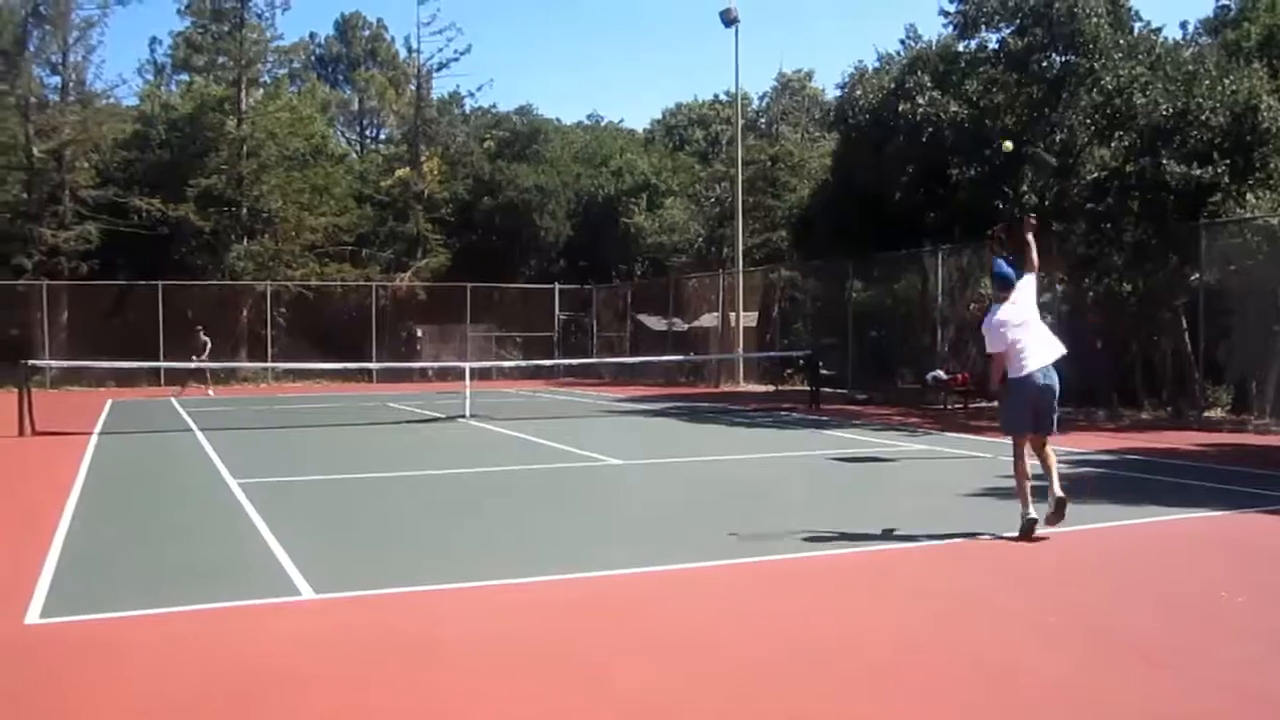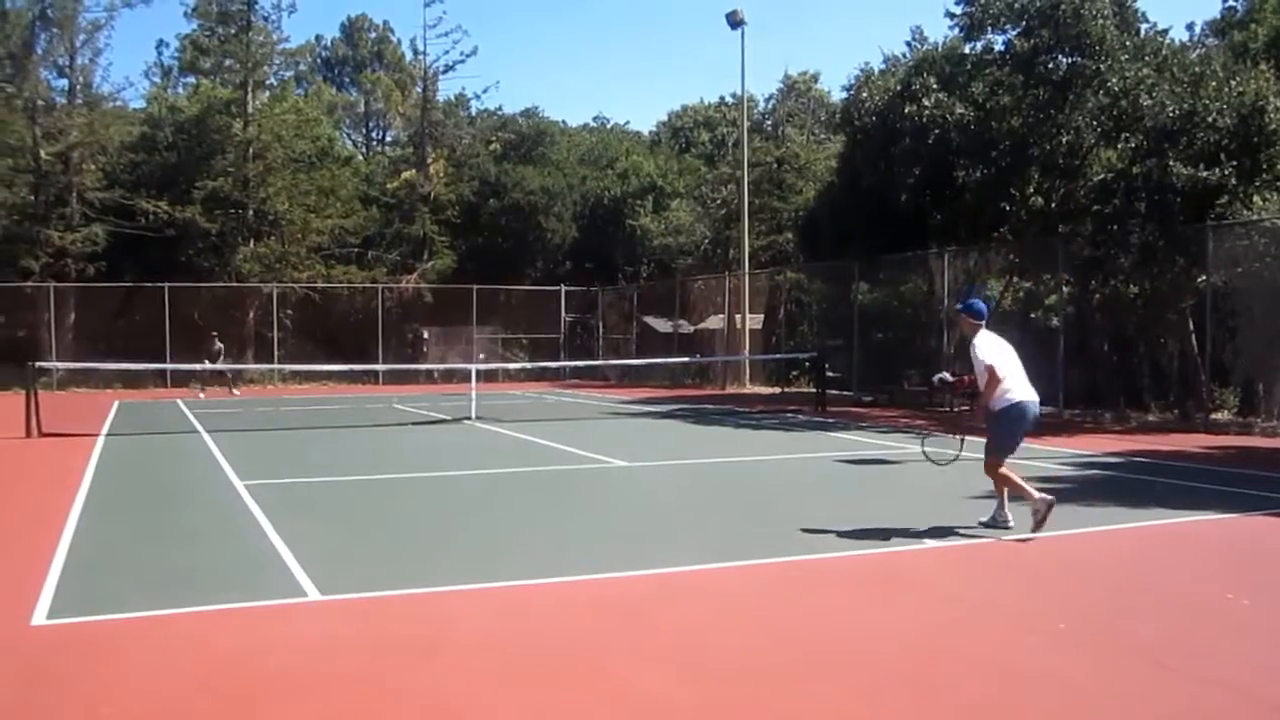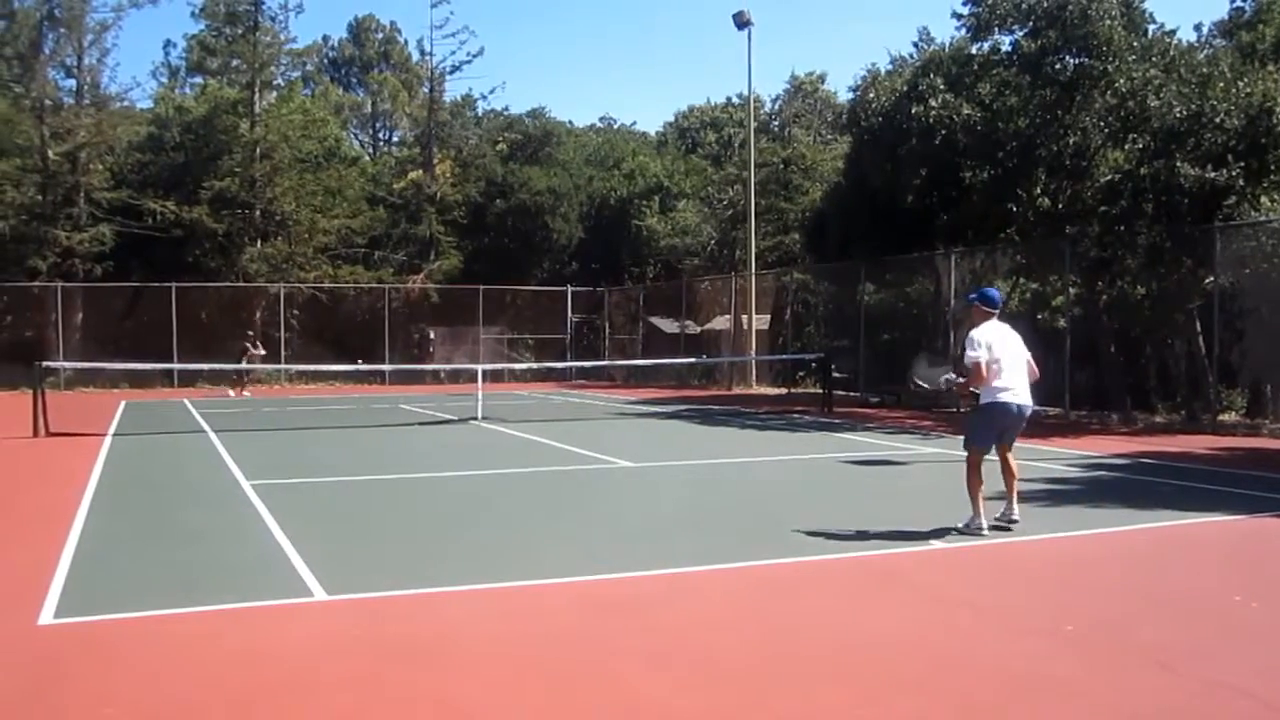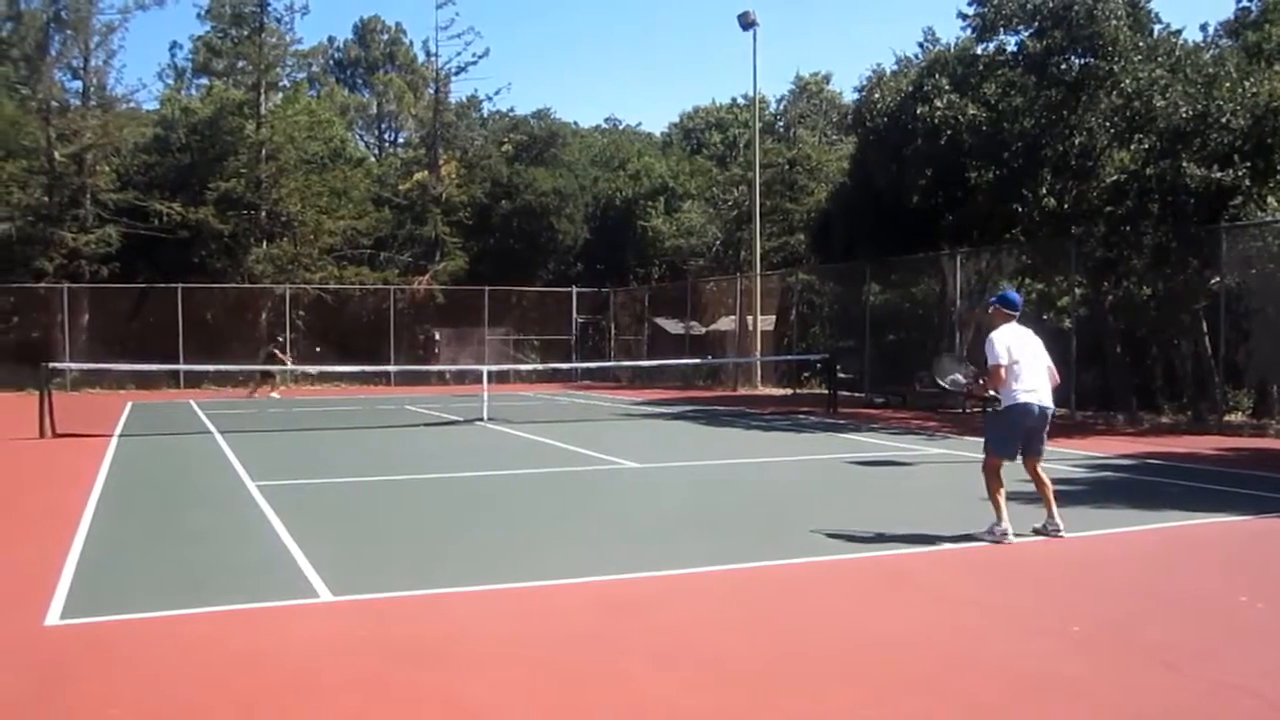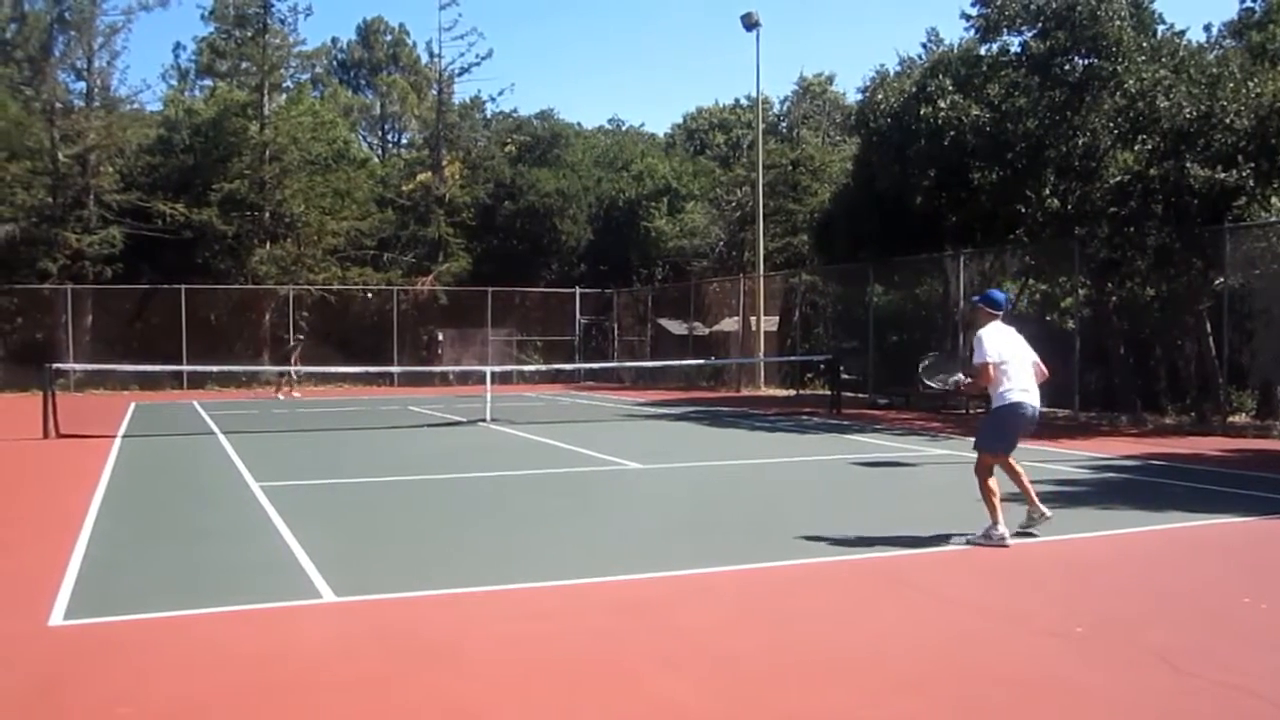
dt=0.4s
person 1, frame 1
left shoulder: (993, 321)
right shoulder: (1024, 295)
left elbow: (999, 363)
right elbow: (1032, 265)
left wrist: (994, 390)
right wrist: (1028, 235)
left hip: (1022, 381)
right hip: (1048, 376)
left knee: (1021, 449)
right knee: (1041, 444)
left ankle: (1028, 512)
right ankle: (1055, 492)
person 1, frame 2
left shoulder: (979, 344)
right shoulder: (993, 339)
left elbow: (995, 378)
left wrist: (982, 402)
right wrist: (986, 404)
left hip: (1014, 406)
right hip: (1028, 403)
left knee: (993, 467)
right knee: (994, 460)
left ankle: (1039, 500)
right ankle: (1001, 514)
person 1, frame 3
left shoulder: (977, 335)
right shoulder: (1012, 334)
left elbow: (979, 375)
right elbow: (1034, 373)
left wrist: (965, 385)
left hip: (996, 404)
right hip: (1024, 404)
left knee: (974, 460)
right knee: (1004, 452)
left ankle: (978, 520)
right ankle: (1011, 508)
person 1, frame 4
left shoulder: (997, 337)
right shoulder: (1034, 337)
left elbow: (999, 377)
right elbow: (1055, 379)
left wrist: (984, 386)
left hip: (1016, 407)
right hip: (1044, 406)
left knee: (991, 467)
right knee: (1033, 466)
left ankle: (1001, 524)
right ankle: (1053, 521)
person 1, frame 5
left shoulder: (985, 335)
right shoulder: (1015, 335)
left elbow: (987, 375)
right elbow: (1042, 373)
left wrist: (973, 385)
left hip: (1008, 406)
right hip: (1031, 405)
left knee: (983, 468)
right knee: (1004, 459)
left ankle: (997, 529)
right ankle: (1036, 508)
